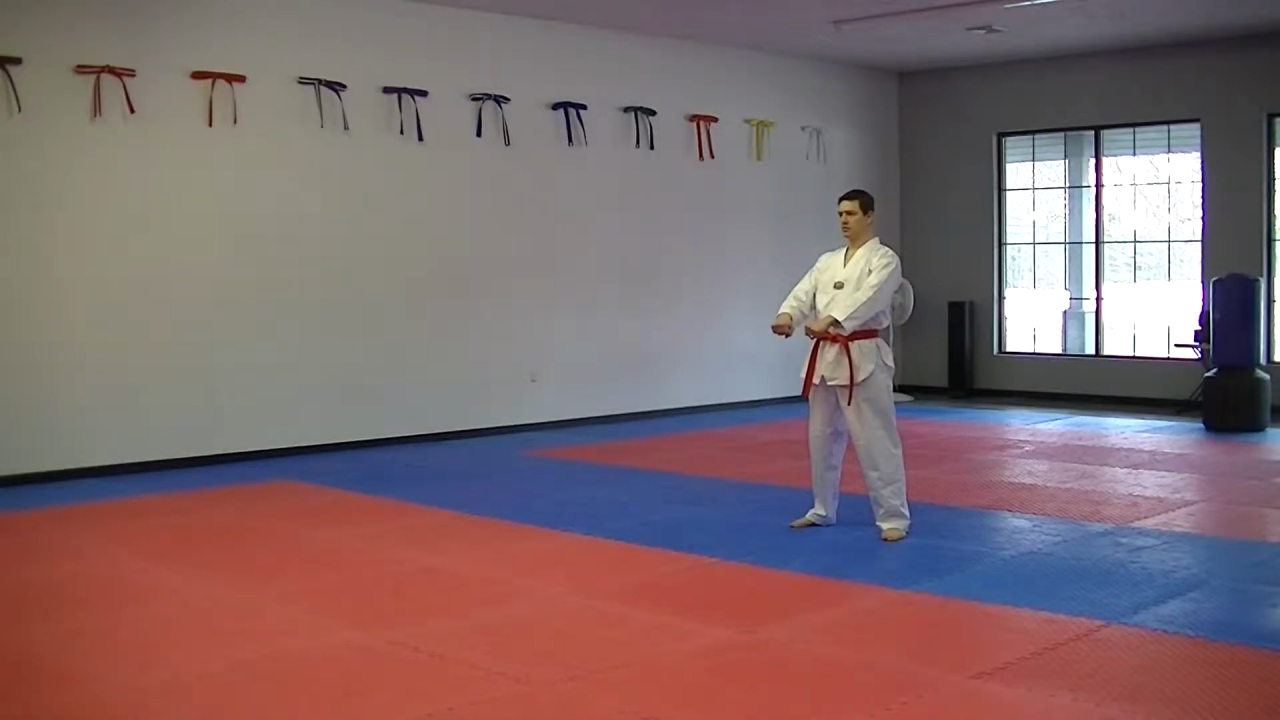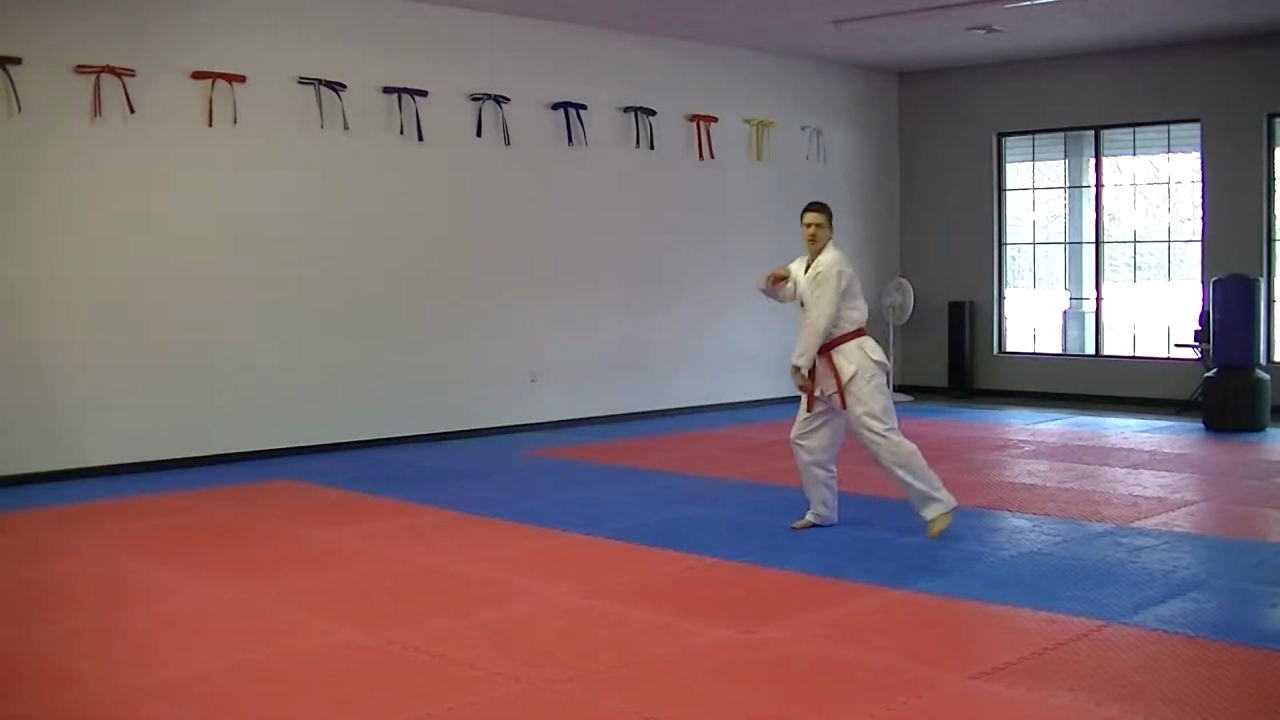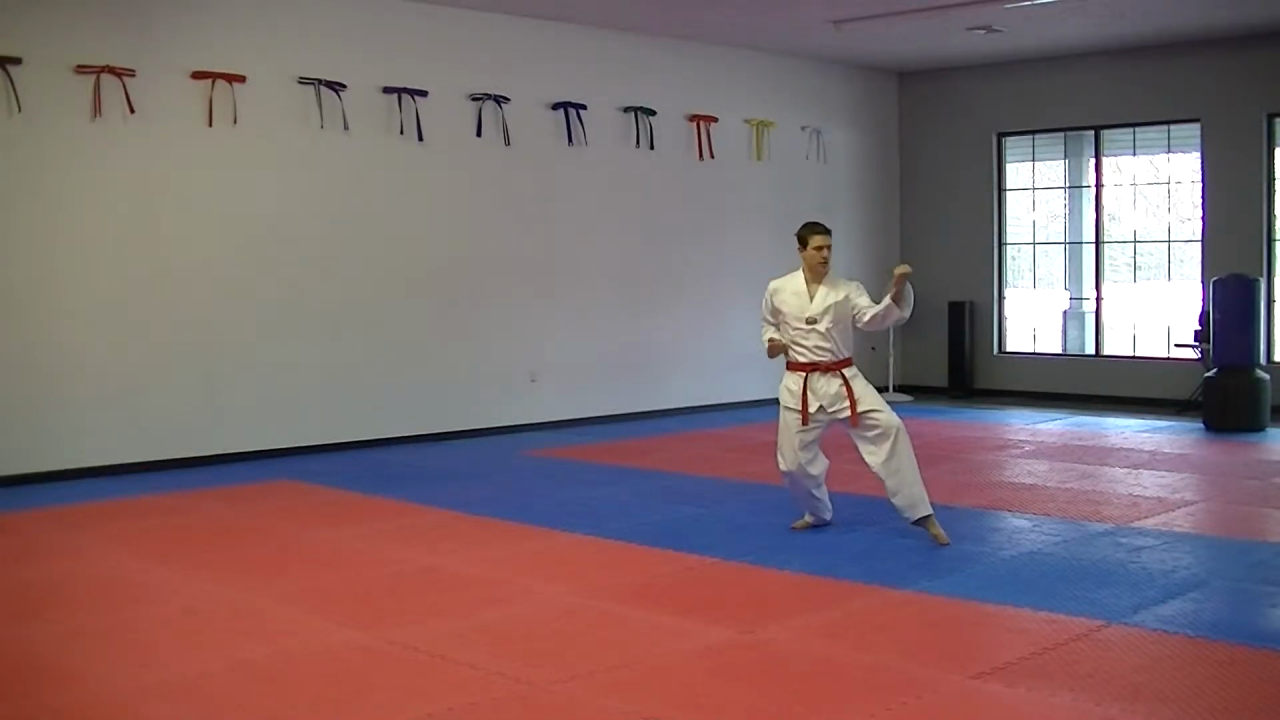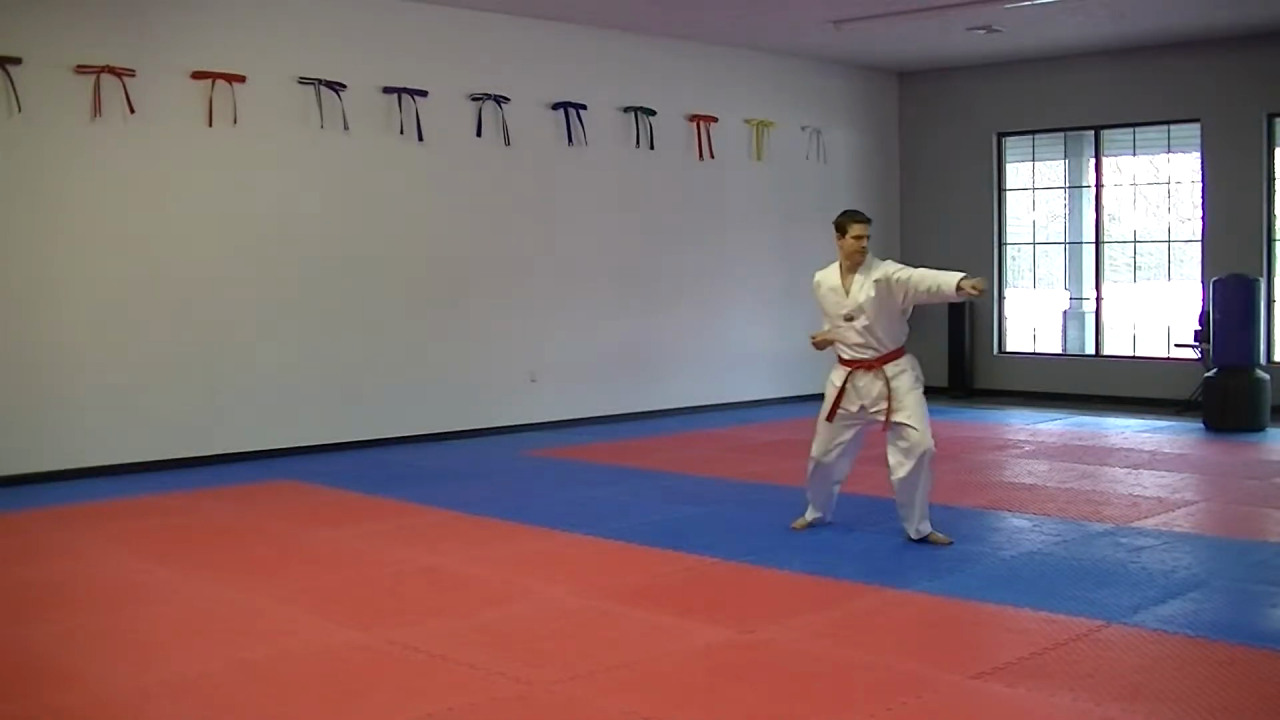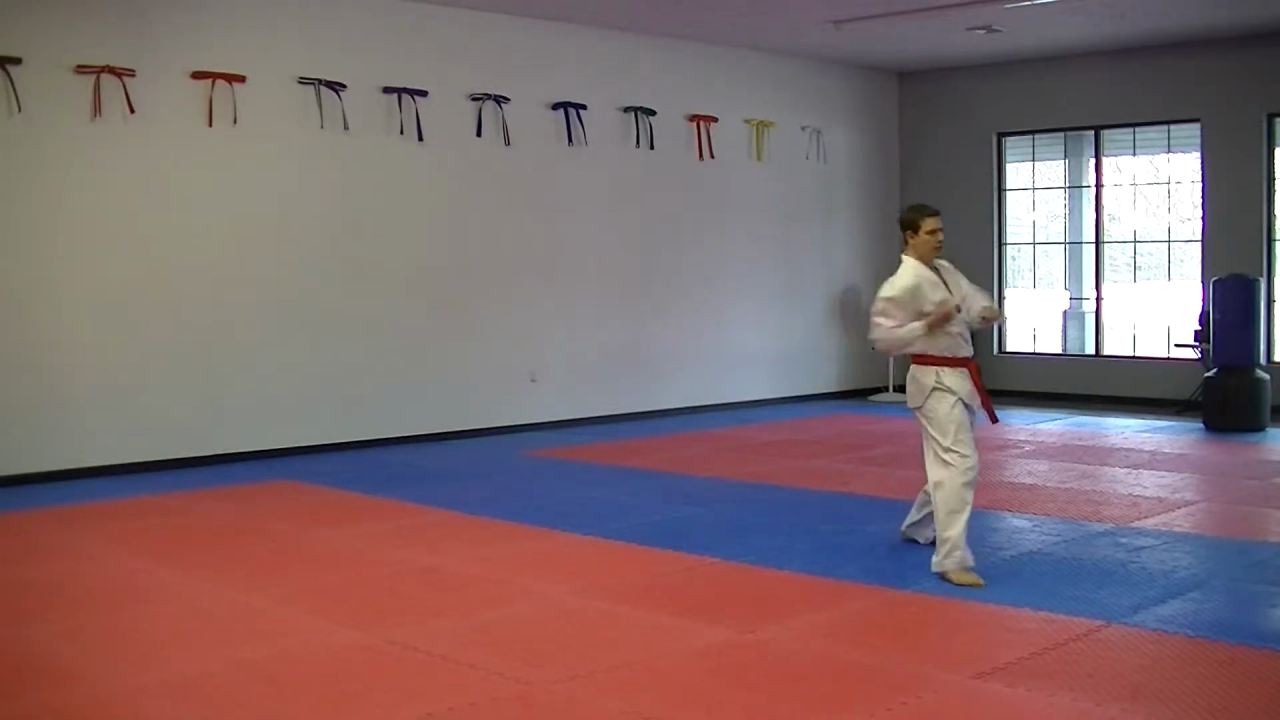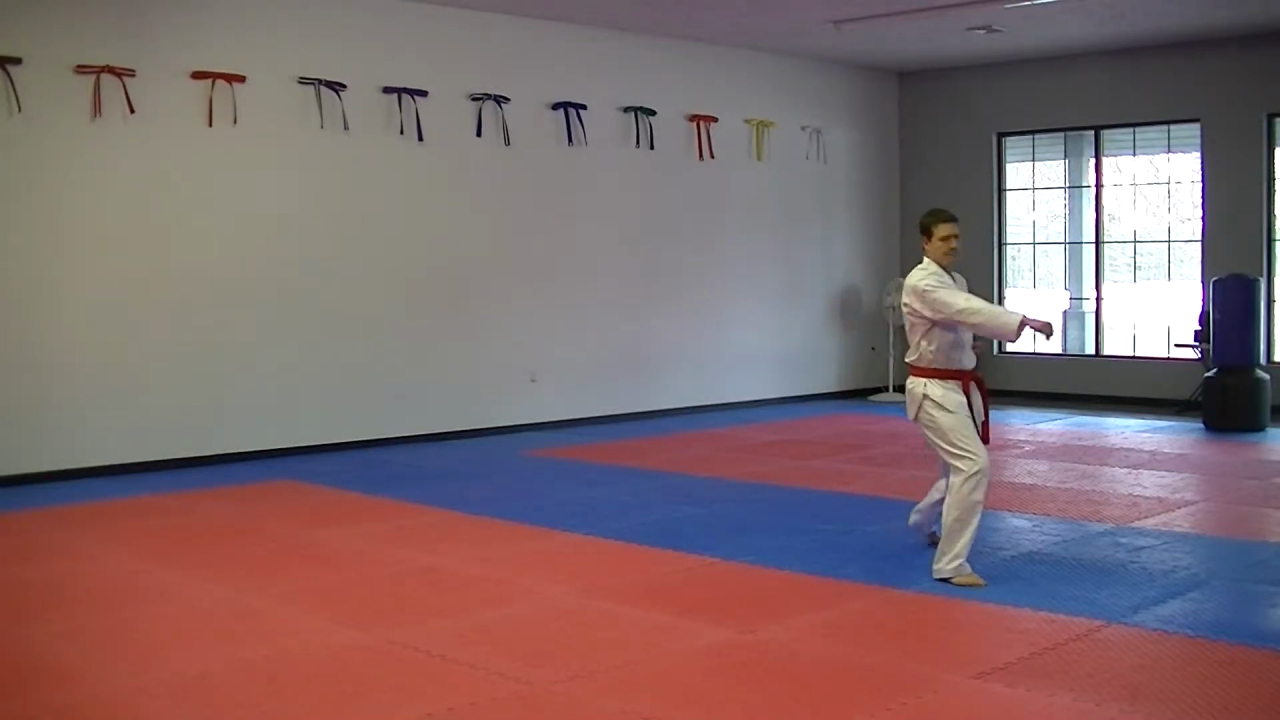
dt=0.5s
person 1, frame 1
left shoulder: (884, 259)
right shoulder: (827, 261)
left elbow: (867, 298)
right elbow: (804, 293)
left wrist: (829, 321)
right wrist: (787, 315)
left hip: (863, 357)
right hip: (826, 357)
left knee: (875, 439)
right knee: (822, 437)
left ankle: (893, 517)
right ankle: (823, 510)
person 1, frame 2
left shoulder: (831, 265)
right shoulder: (803, 266)
left elbow: (818, 321)
right elbow: (777, 294)
left wrist: (799, 365)
right wrist: (774, 280)
left hip: (854, 361)
right hip: (827, 366)
left knee: (882, 434)
right knee: (806, 440)
left ankle: (937, 506)
right ankle: (822, 511)
person 1, frame 3
left shoulder: (847, 288)
right shoulder: (777, 289)
left elbow: (877, 318)
right elbow: (769, 324)
left wrist: (897, 291)
right wrist: (772, 342)
left hip: (843, 380)
right hip: (799, 386)
left knee: (889, 428)
right knee: (794, 462)
left ankle: (920, 512)
right ankle: (817, 512)
person 1, frame 4
left shoulder: (885, 274)
right shoulder: (823, 281)
left elbow: (922, 280)
left wrist: (961, 282)
right wrist: (827, 337)
left hip: (894, 374)
right hip: (848, 378)
left knee: (917, 446)
right knee: (825, 451)
left ankle: (916, 526)
right ankle: (818, 511)
person 1, frame 5
left shoulder: (944, 270)
right shoulder: (901, 284)
left elbow: (972, 298)
right elbow: (885, 338)
left wrist: (984, 311)
right wrist: (929, 325)
left hip: (959, 377)
right hip: (935, 380)
left knee: (953, 462)
right knee: (959, 461)
left ankle: (918, 528)
right ankle: (952, 560)
person 1, frame 6
left shoulder: (951, 277)
right shoulder: (922, 283)
right elbow: (965, 312)
right wrist: (1023, 323)
left hip: (960, 387)
right hip: (931, 391)
left knee: (969, 467)
right knee: (972, 466)
left ankle: (927, 521)
right ankle: (953, 563)
